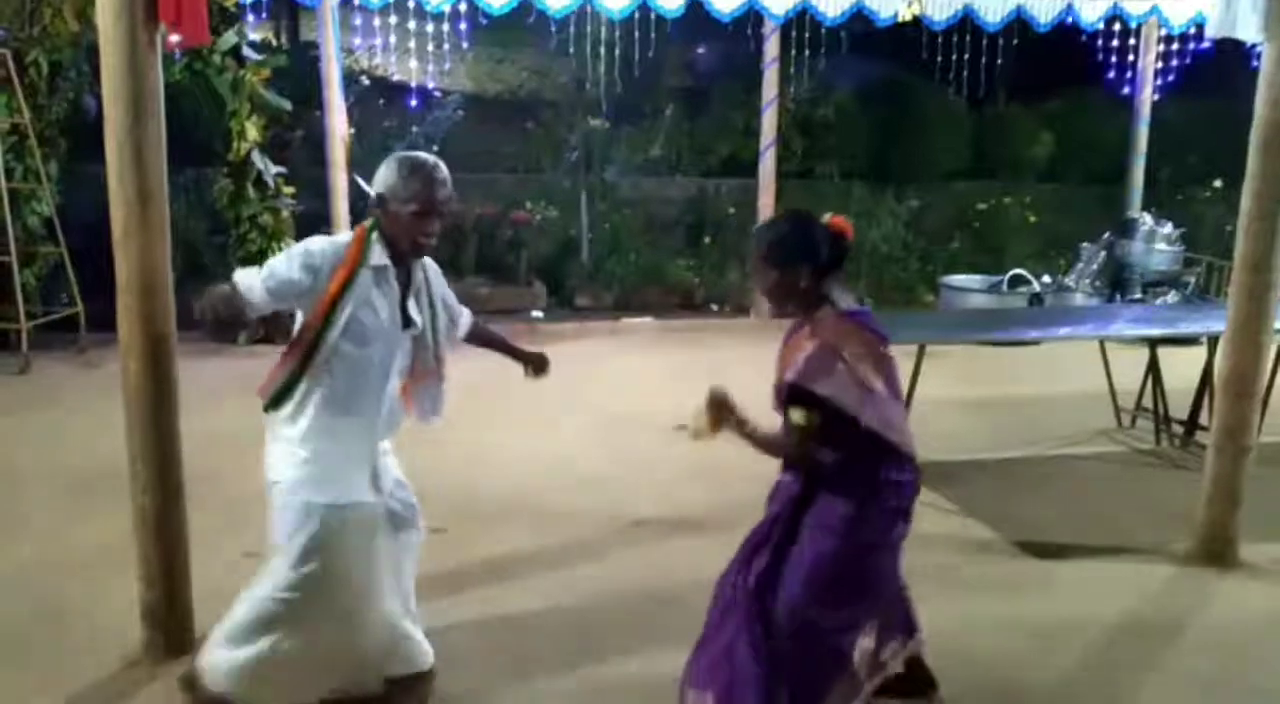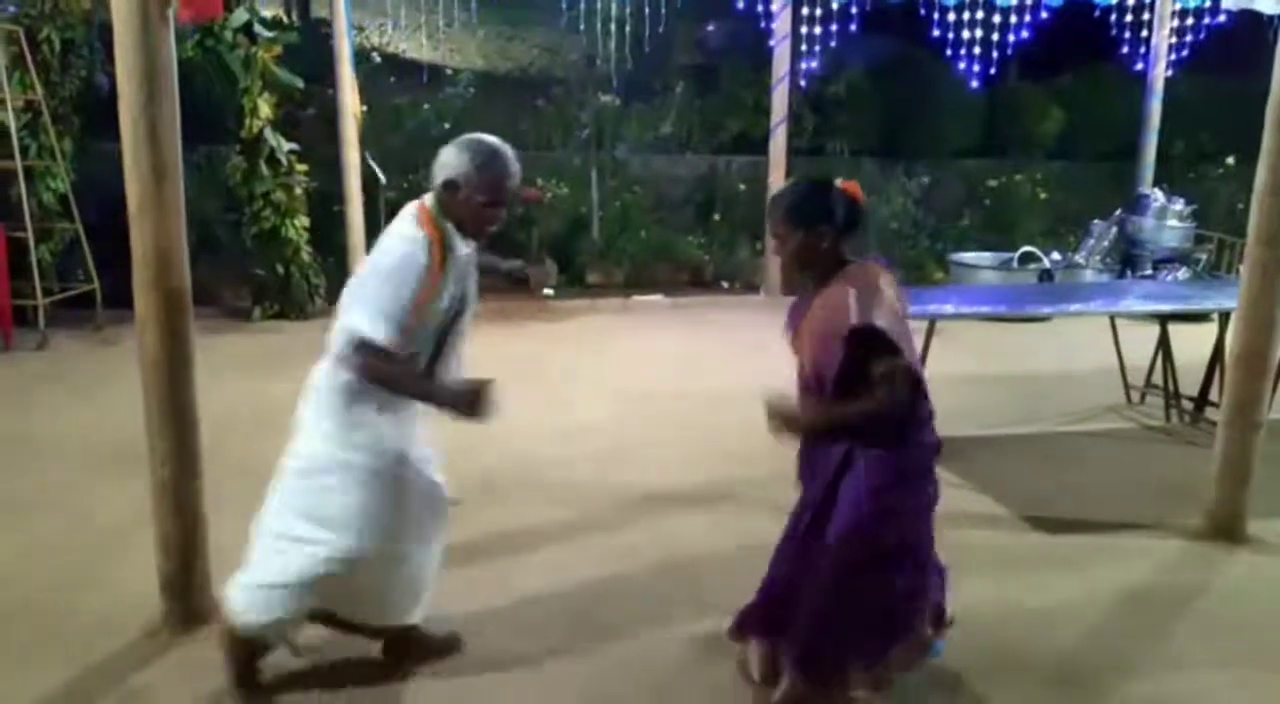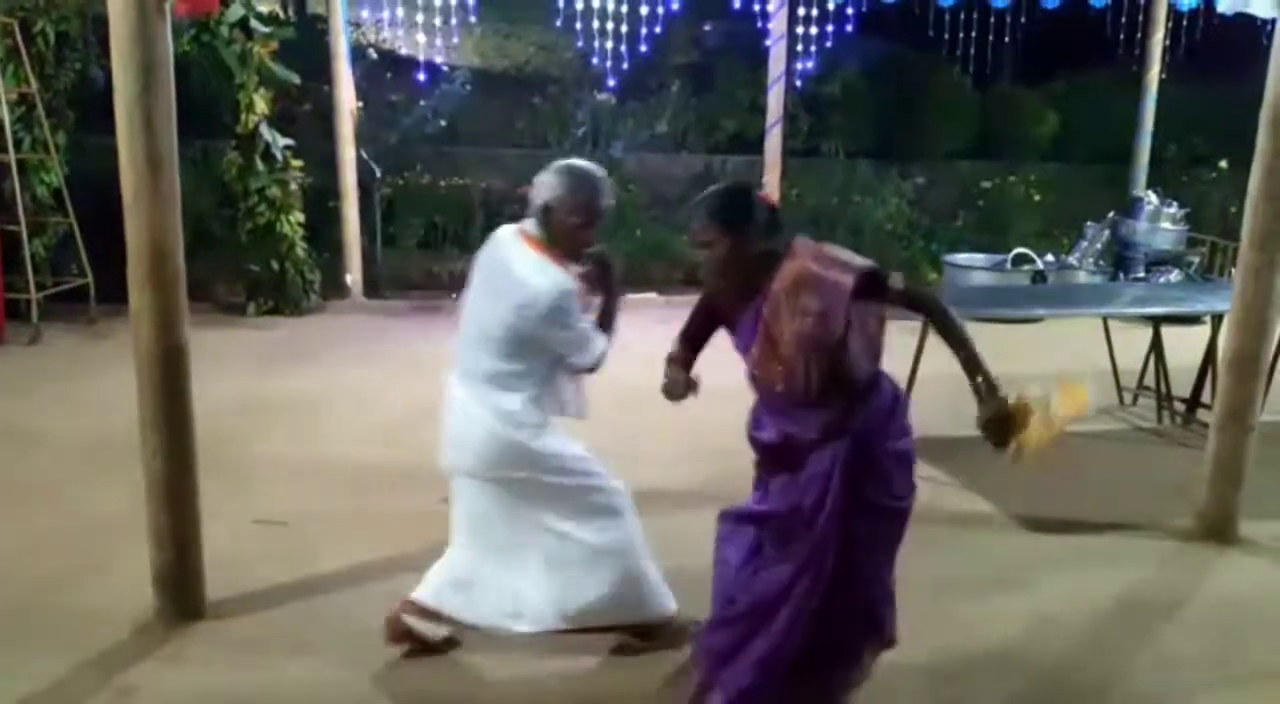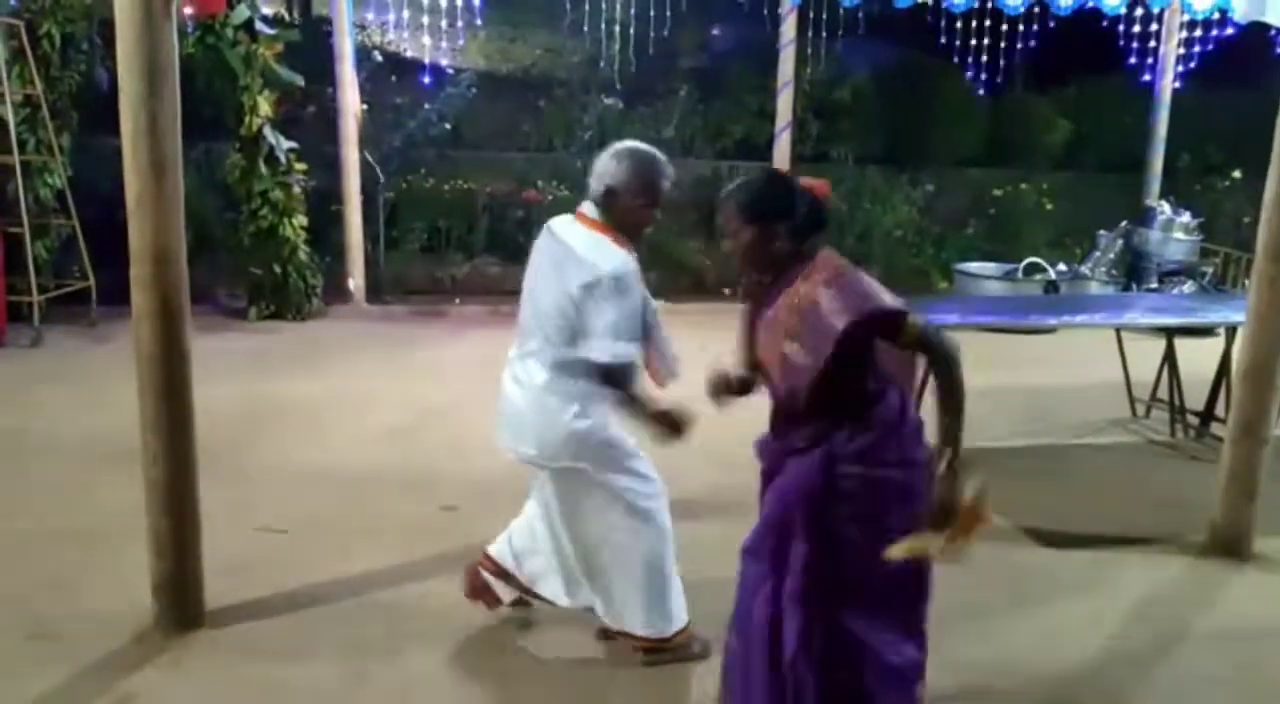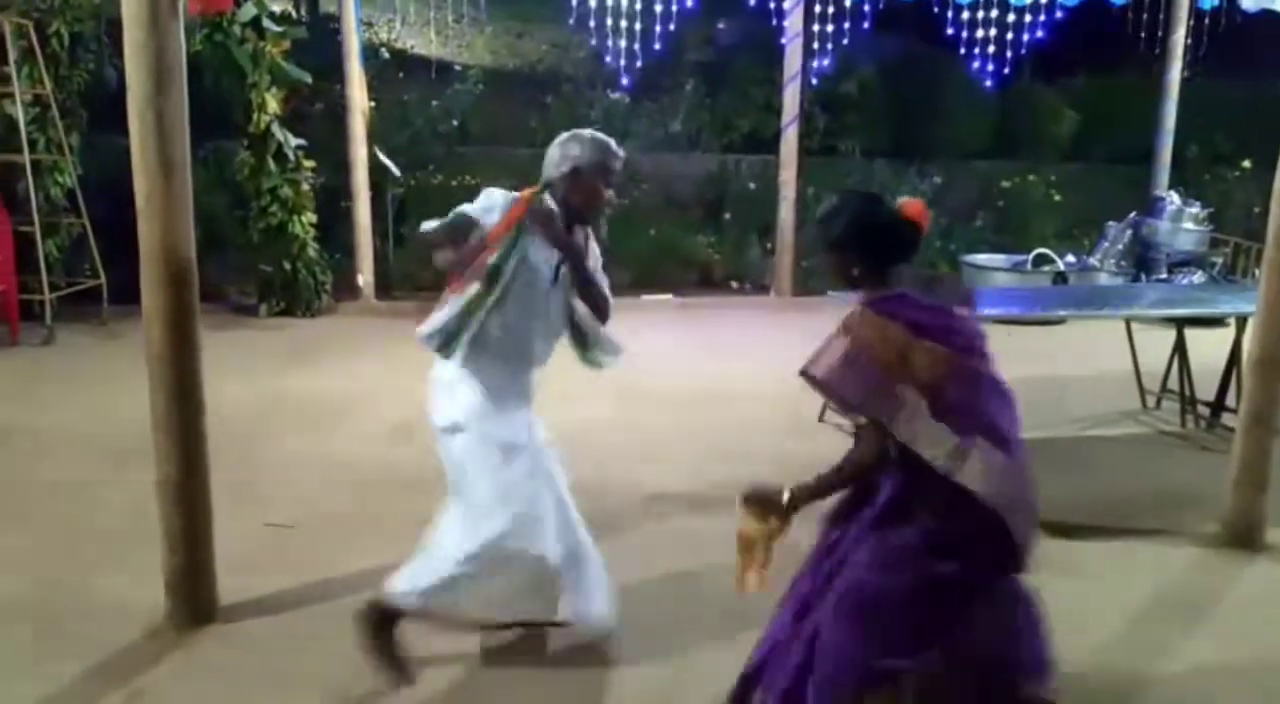
dt=0.4s
person 1, frame 1
left shoulder: (425, 274)
right shoulder: (328, 259)
left elbow: (460, 324)
right elbow: (244, 291)
left wrist: (516, 352)
right wrist: (227, 303)
left hip: (367, 443)
right hip: (315, 443)
left knee: (394, 531)
right knee: (301, 573)
left ankle: (391, 656)
person 1, frame 2
left shoulder: (447, 237)
right shoulder: (410, 253)
right elbow: (364, 356)
right wrist: (443, 394)
left hip: (387, 406)
right hip: (354, 412)
left knee: (422, 507)
right knee: (332, 533)
left ankle: (391, 624)
right ankle: (247, 627)
person 1, frame 3
left shoulder: (504, 242)
right shoulder: (553, 290)
right elbow: (588, 358)
right wrist: (610, 296)
left hip: (473, 419)
right hip: (510, 431)
left knee: (486, 535)
right knee: (602, 503)
left ankle: (418, 614)
right ankle: (647, 619)
person 1, frame 4
left shoulder: (559, 233)
right shoulder: (614, 265)
right elbow: (609, 365)
left wrist: (643, 323)
right wrist: (654, 414)
left hip: (531, 404)
right hip: (567, 417)
left knee: (560, 500)
right knee: (639, 506)
left ankle: (495, 574)
right ankle: (657, 632)
person 1, frame 5
left shoulder: (583, 243)
right shoulder: (503, 211)
left elbow: (599, 319)
right elbow: (430, 242)
left wrist: (570, 251)
right wrist: (454, 237)
left hip: (514, 394)
right hip: (472, 387)
left knee: (540, 495)
right knee: (501, 515)
left ankle: (516, 600)
right ankle: (392, 607)
person 2, frame 1
left shoulder: (825, 339)
right shoulder: (828, 312)
left elbow: (794, 446)
left wrist: (734, 422)
left hip: (855, 487)
right hip: (844, 474)
left knee: (805, 602)
person 2, frame 2
left shoulder: (863, 291)
right shoulder: (817, 282)
left elbow: (893, 393)
left wrist: (807, 419)
right wrist: (808, 415)
left hip: (881, 450)
right hip: (838, 446)
left knee: (843, 562)
right knee: (857, 558)
right ankle: (918, 632)
person 2, frame 3
left shoulder: (815, 270)
right shoulder: (722, 298)
left elbow: (922, 301)
right elbow: (683, 350)
left wrist: (984, 387)
right wrist: (676, 373)
left hip: (856, 445)
right hip: (787, 451)
left knee: (837, 577)
right knee: (757, 560)
person 2, frame 4
left shoulder: (831, 287)
right shoulder: (762, 289)
left elbow: (938, 352)
right elbow: (759, 371)
left wrist: (950, 467)
right wrist: (731, 382)
left hip: (865, 466)
right hip: (806, 463)
left knee: (858, 604)
right knee: (781, 592)
person 2, frame 5
left shoulder: (866, 332)
right shoulder: (943, 296)
left elbow: (873, 453)
left wrist: (789, 500)
left hip: (941, 495)
right hip: (994, 477)
left knee: (864, 614)
